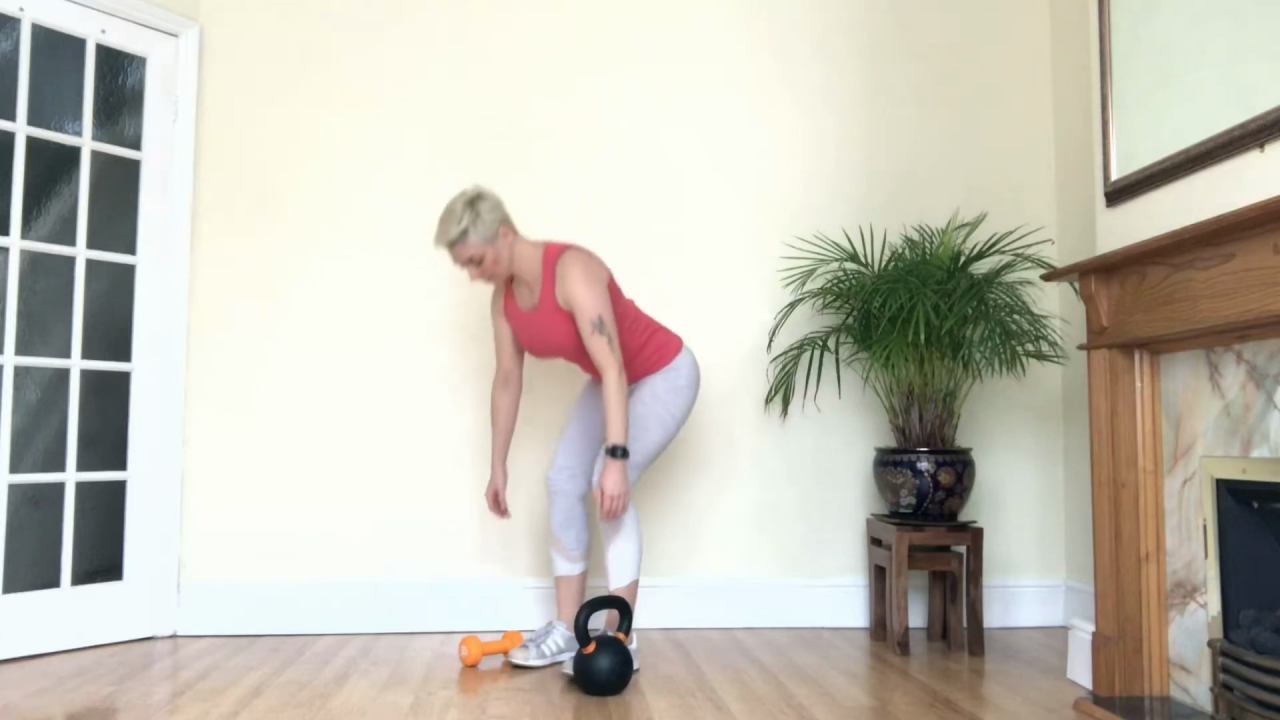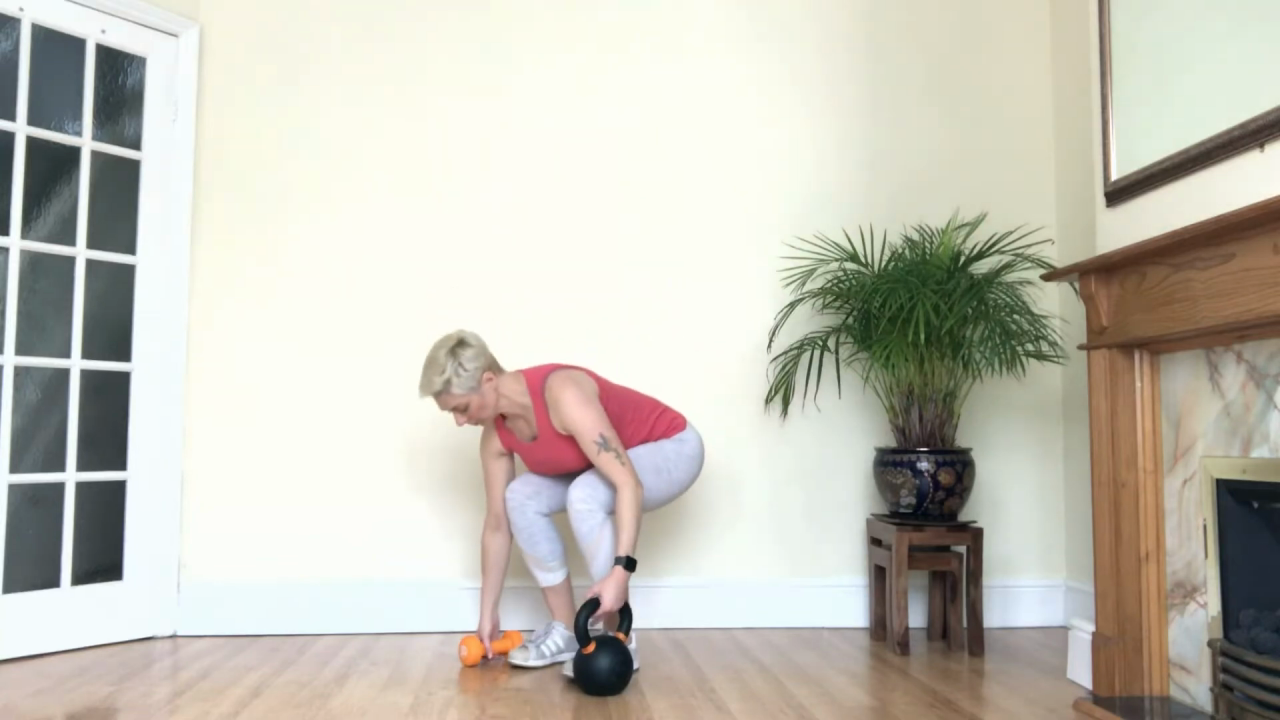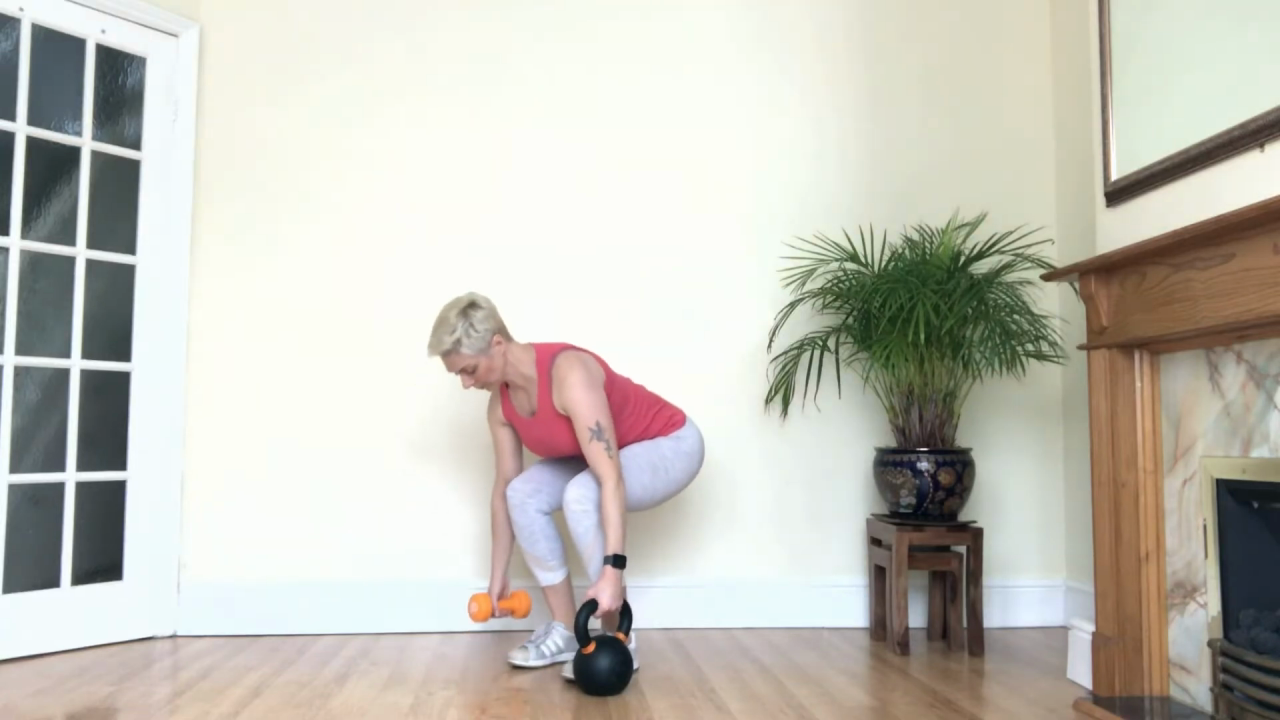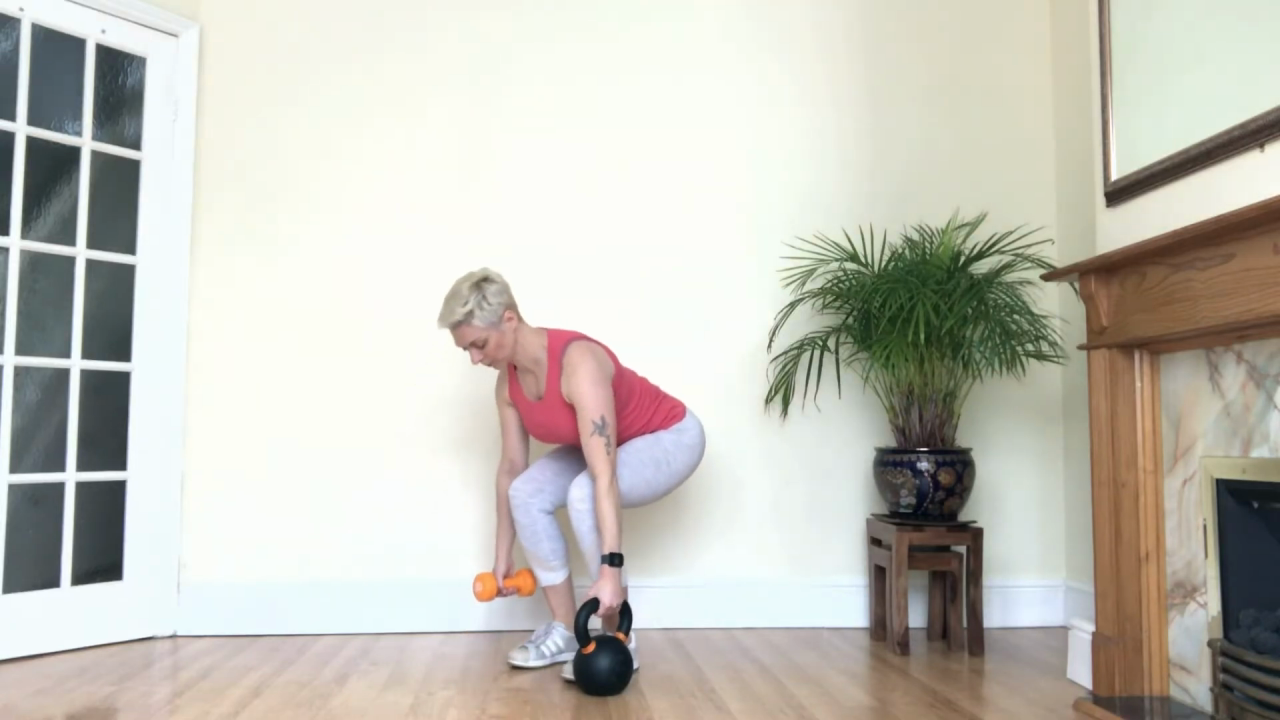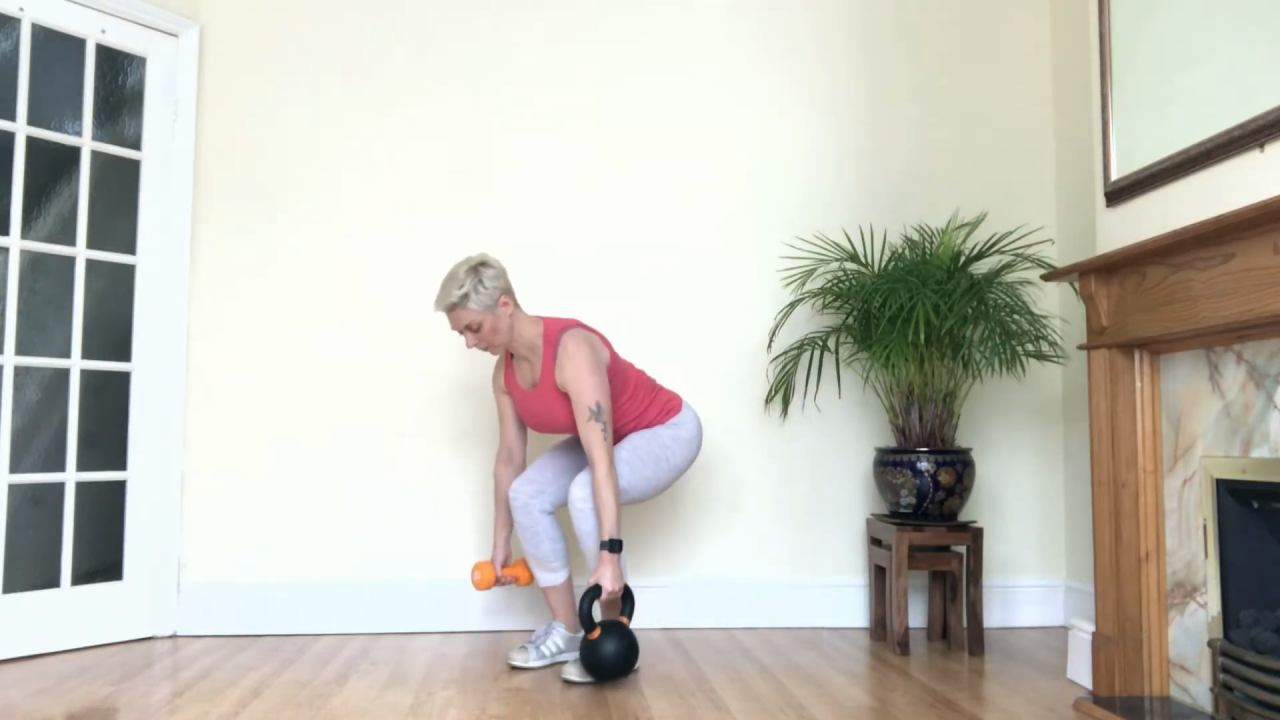
dt=1s
person 1, frame 1
left shoulder: (571, 270)
right shoulder: (504, 296)
left elbow: (614, 370)
right elbow: (506, 380)
left wrist: (616, 459)
right wrist: (498, 466)
left hip: (665, 374)
right hip: (612, 381)
left knee: (607, 483)
right knee: (562, 480)
left ankle: (621, 640)
right ankle: (567, 631)
person 1, frame 2
left shoulder: (562, 394)
right shoulder: (496, 435)
left elbow: (628, 483)
right elbow: (497, 523)
left wrist: (621, 570)
right wrist: (488, 614)
left hip: (671, 448)
right hip: (609, 459)
left knee: (585, 496)
right knee: (521, 497)
right ankle: (565, 631)
person 1, frame 3
left shoulder: (568, 373)
right shoulder: (501, 402)
left elbow: (611, 479)
right elbow: (504, 487)
left wrist: (612, 570)
right wrist: (498, 577)
left hip: (670, 445)
right hip: (604, 452)
left knee: (581, 495)
right knee: (524, 493)
right ankle: (565, 632)
person 1, frame 4
left shoulder: (577, 362)
right shoulder: (508, 381)
left elbow: (604, 478)
right elbow: (510, 470)
left wrist: (610, 570)
right wrist: (502, 556)
left hip: (670, 437)
right hip: (608, 443)
left knee: (583, 494)
right knee: (527, 492)
right ankle: (565, 631)
person 1, frame 5
left shoulder: (571, 350)
right shoulder: (505, 370)
left elbow: (602, 464)
right elbow: (509, 459)
left wrist: (609, 557)
right wrist: (501, 545)
left hip: (667, 430)
right hip: (608, 435)
left knee: (585, 494)
right knee: (527, 494)
right ankle: (565, 633)
